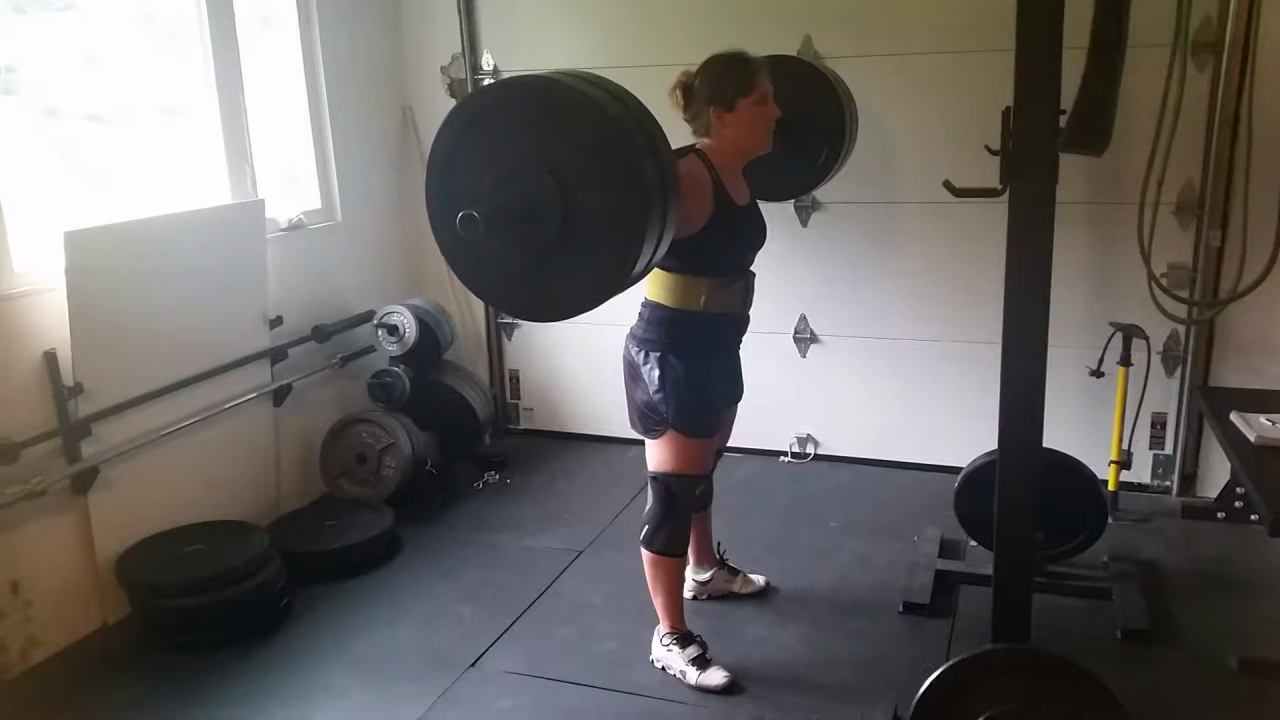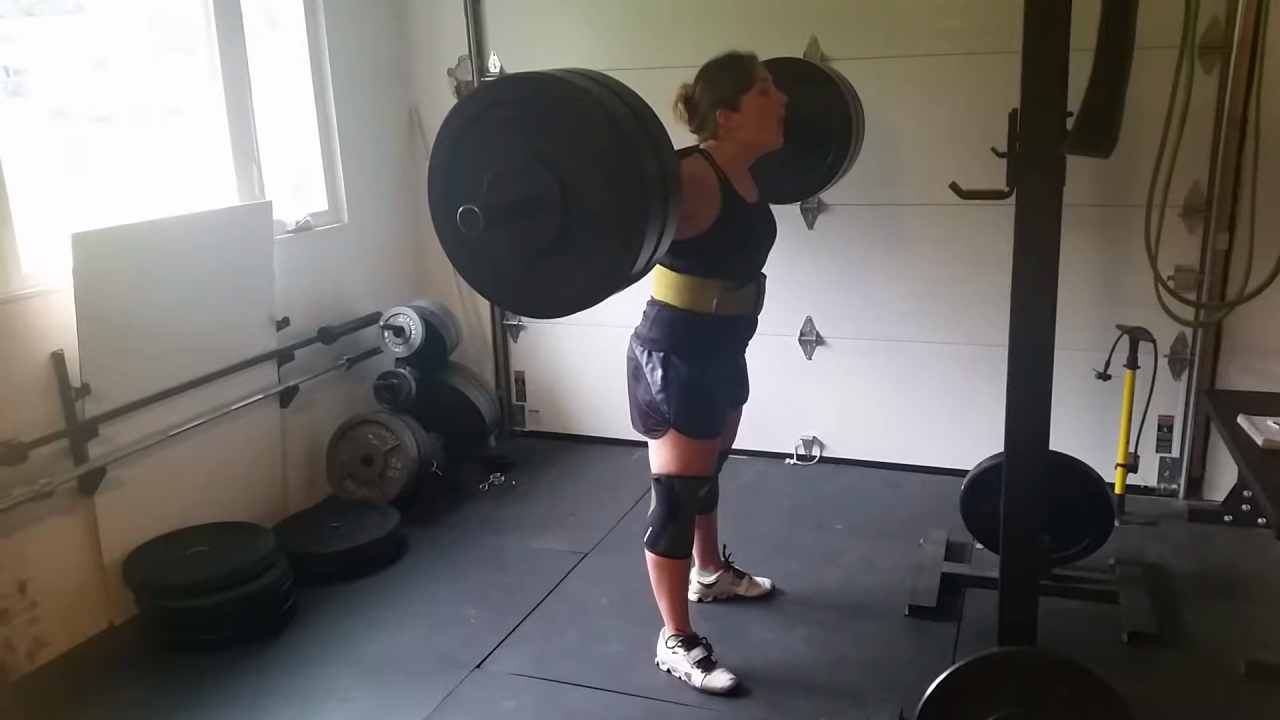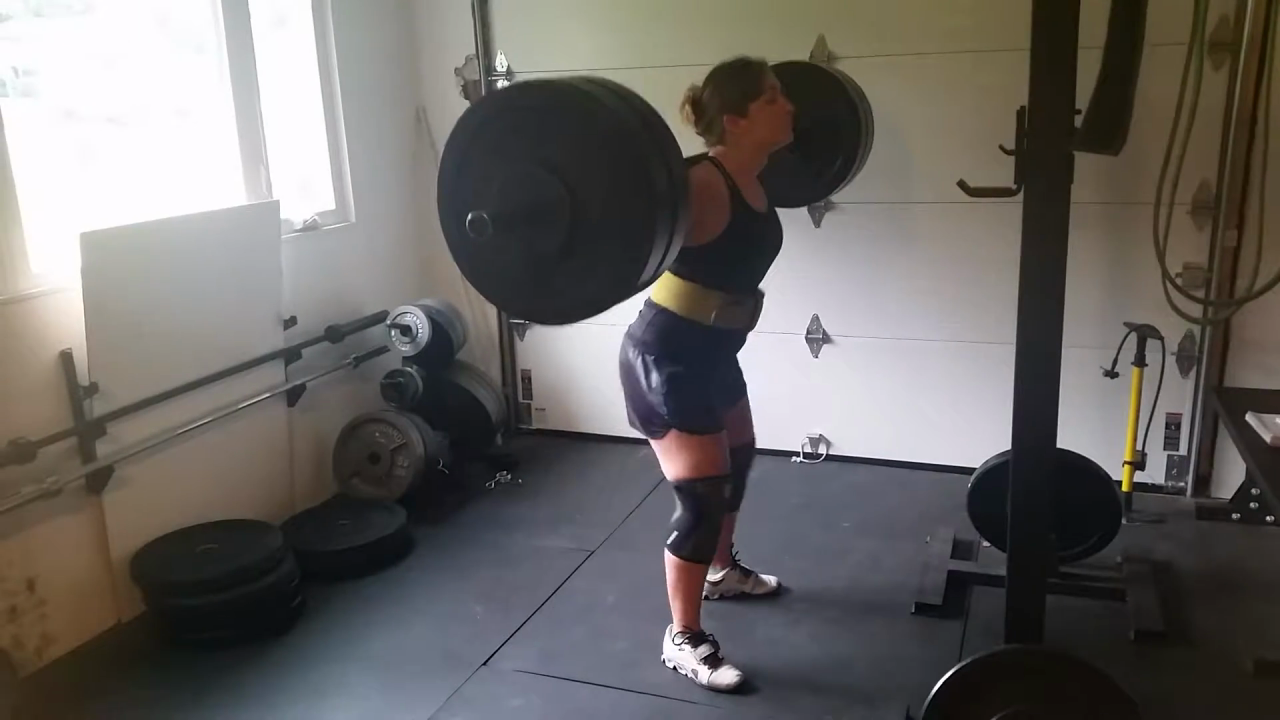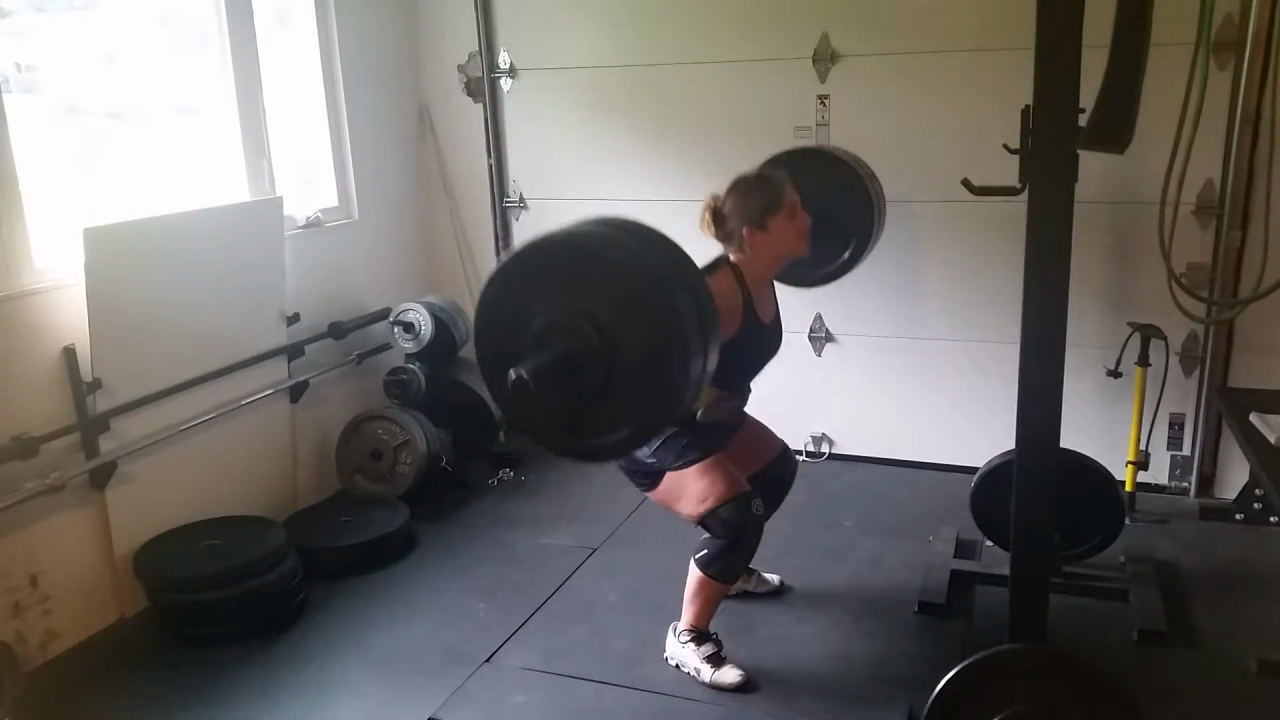
dt=0.5s
person 1, frame 1
left shoulder: (733, 174)
right shoulder: (685, 179)
left wrist: (767, 143)
left hip: (715, 347)
right hip: (670, 354)
left knee: (703, 471)
right knee: (674, 492)
left ankle: (707, 570)
right ankle: (672, 639)
person 1, frame 2
left shoulder: (741, 174)
right shoulder: (692, 178)
left hip: (721, 348)
right hip: (674, 355)
left knee: (708, 472)
right knee: (678, 495)
left ankle: (712, 571)
right ankle: (677, 641)
person 1, frame 3
left shoulder: (749, 179)
right shoulder: (703, 185)
left hip: (712, 353)
right hip: (666, 359)
left knee: (734, 469)
right knee: (705, 497)
left ankle: (721, 571)
right ankle: (684, 639)
person 1, frame 4
left shoulder: (760, 279)
right shoulder: (719, 292)
left hip: (708, 416)
right hip: (656, 431)
left knee: (777, 469)
right knee: (737, 518)
left ankle: (730, 570)
right ankle: (687, 638)
